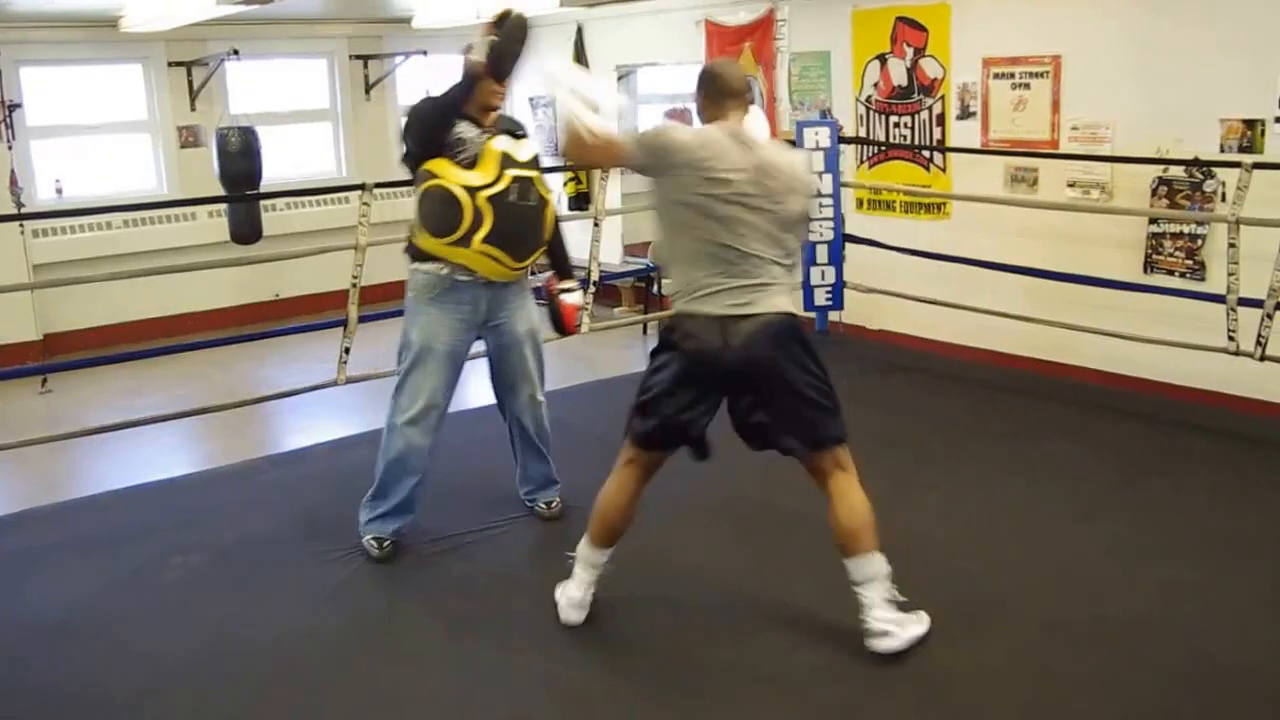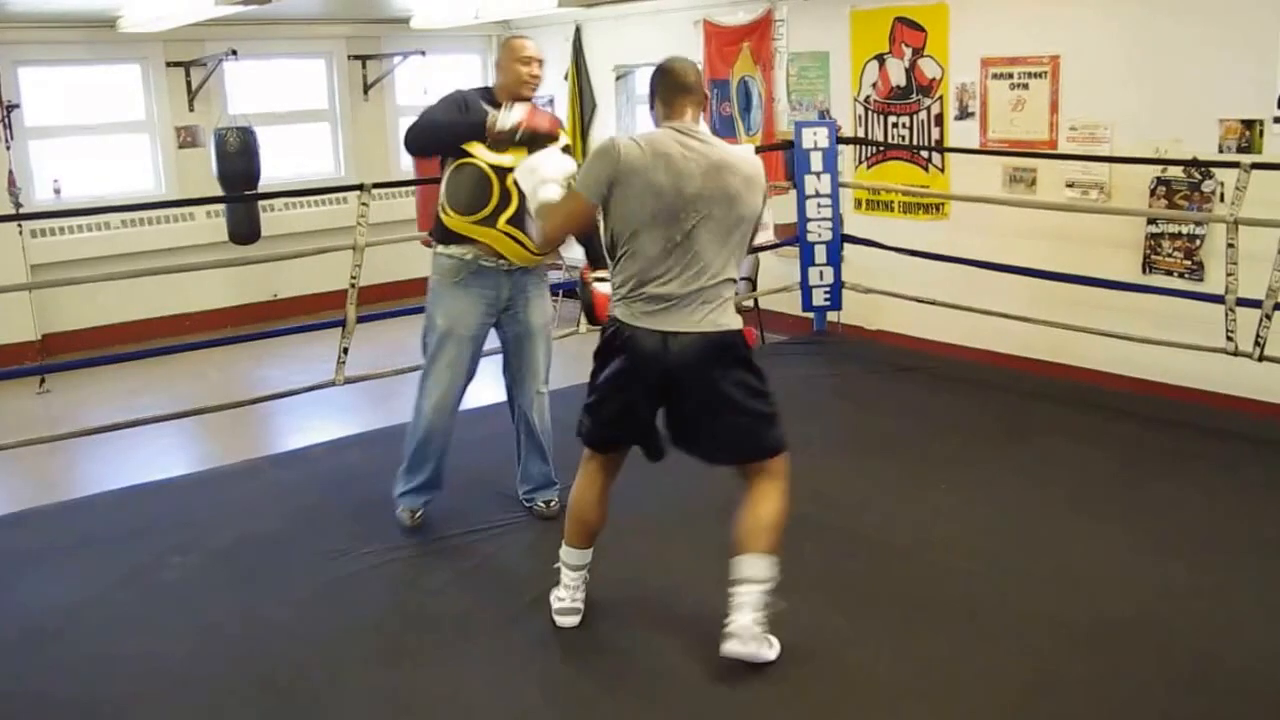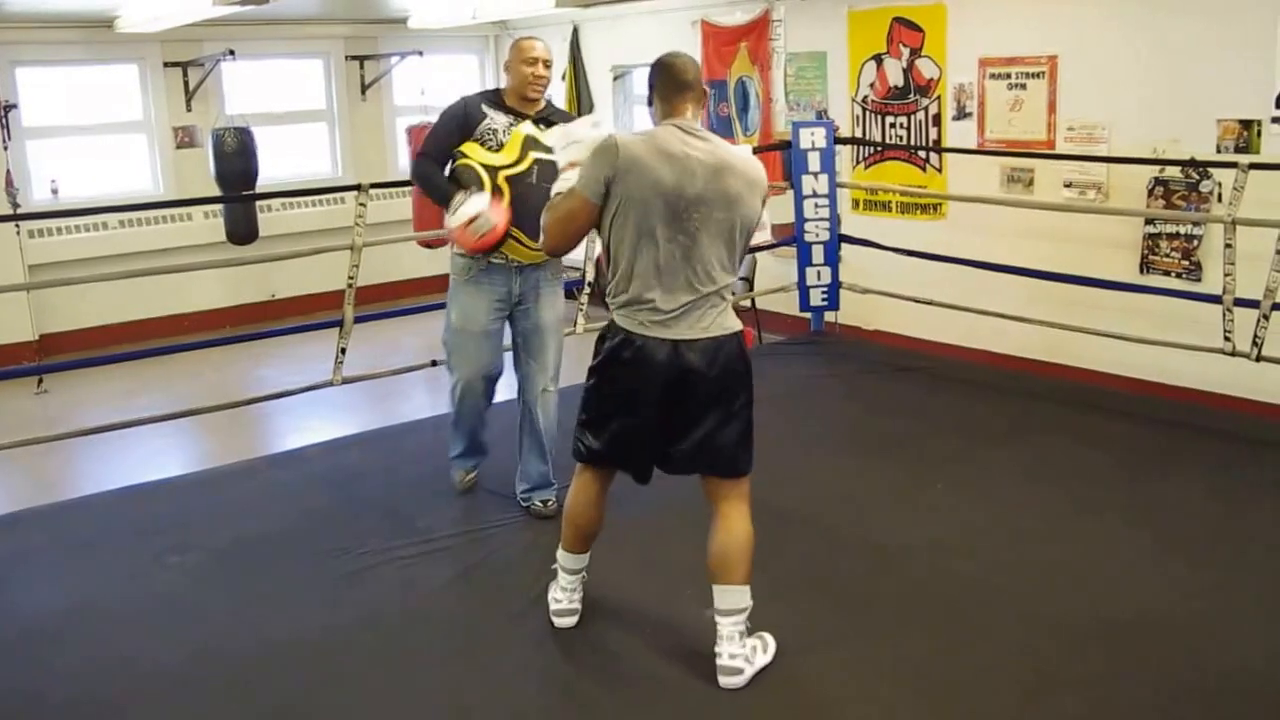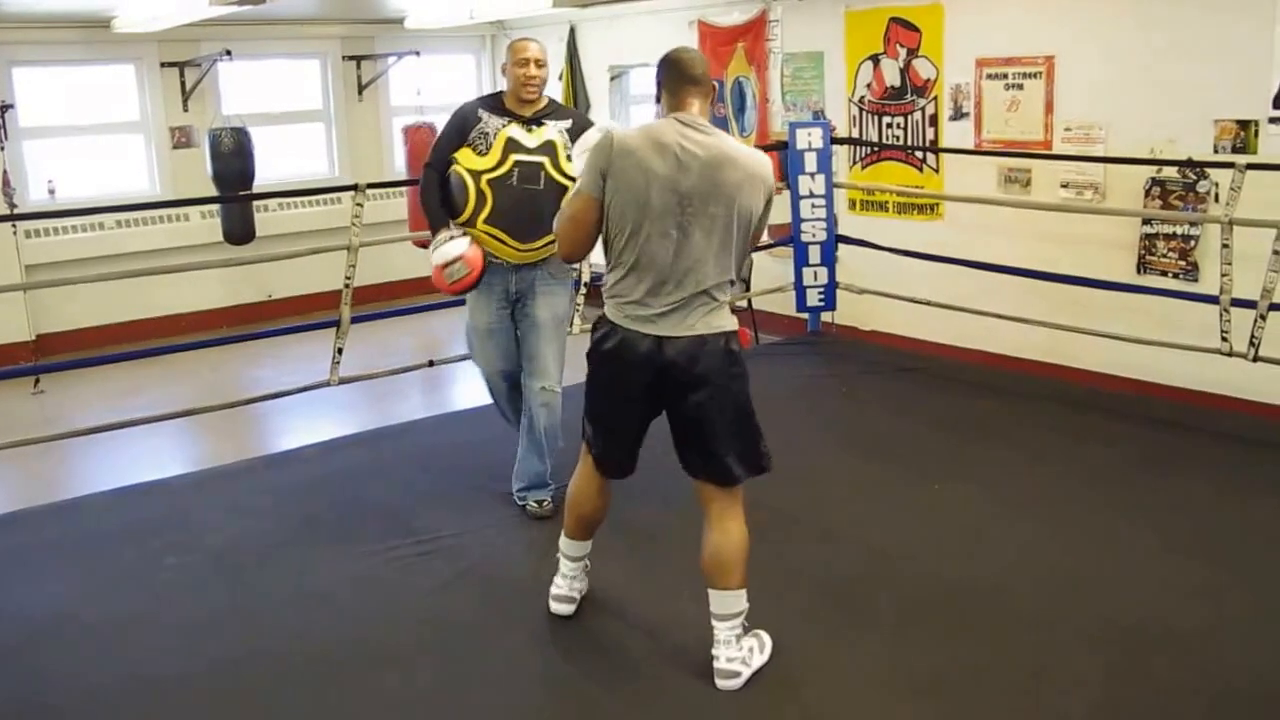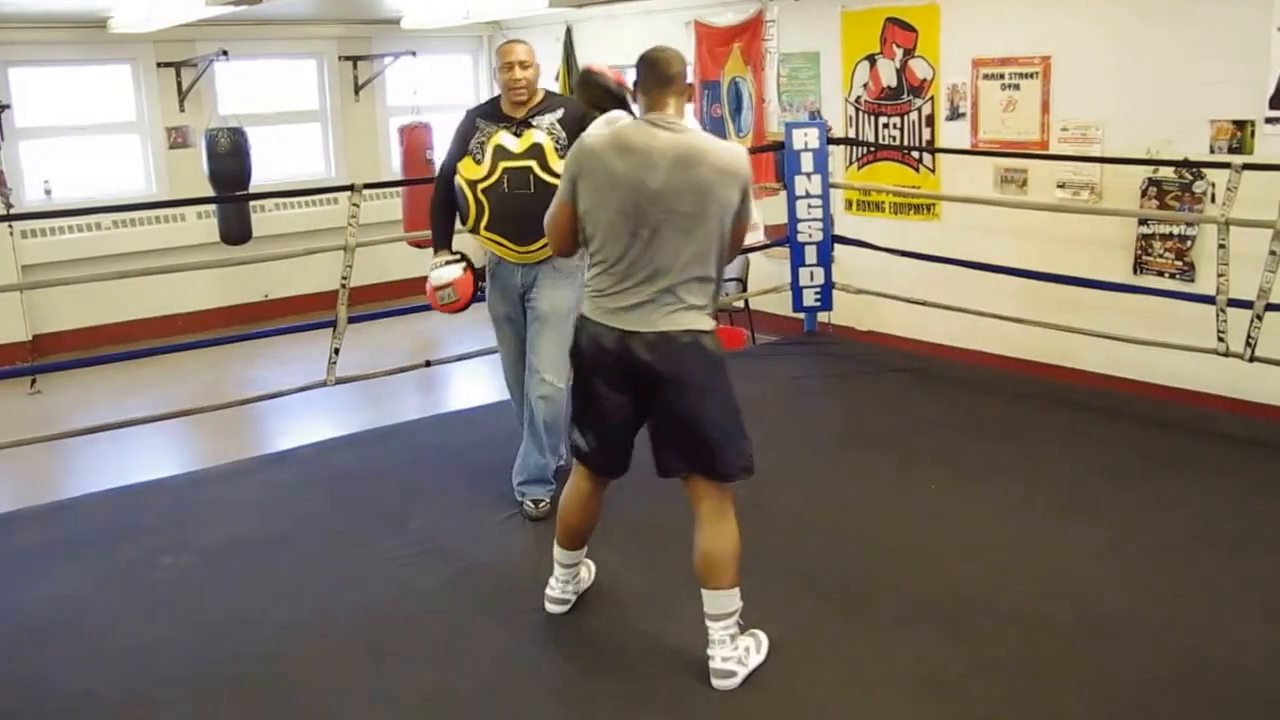
dt=0.2s
person 1, frame 1
left shoulder: (676, 146)
right shoulder: (796, 166)
left elbow: (584, 153)
left wrist: (577, 113)
left hip: (697, 334)
right hip: (775, 334)
left knee: (635, 461)
right knee: (835, 468)
left ankle: (580, 589)
right ankle: (882, 614)
person 1, frame 2
left shoulder: (619, 155)
right shoulder: (748, 167)
left elbow: (551, 235)
left wrist: (544, 188)
left hip: (634, 339)
right hip: (713, 343)
left knee: (599, 462)
right knee: (768, 474)
left ankle: (569, 593)
right ankle: (746, 622)
person 1, frame 3
left shoulder: (617, 151)
right shoulder: (749, 171)
left elbow: (554, 240)
left wrist: (568, 178)
left hip: (634, 344)
right hip: (715, 349)
left knee: (593, 470)
right knee: (730, 495)
left ankle: (566, 594)
right ankle: (733, 647)
person 1, frame 4
left shoulder: (615, 148)
right shoulder: (755, 167)
left elbow: (569, 247)
left wrist: (582, 187)
left hip: (624, 338)
right hip: (706, 346)
left knee: (595, 463)
right knee: (723, 498)
left ankle: (568, 582)
right ankle: (730, 648)
person 1, frame 5
left shoulder: (592, 150)
right shoulder: (730, 161)
left elbow: (560, 243)
left hip: (602, 336)
right hip: (682, 344)
left knee: (589, 471)
right knee: (712, 498)
left ankle: (563, 581)
right ankle: (726, 647)
person 2, frame 1
left shoulder: (517, 134)
right shoulder: (437, 121)
left elbow: (540, 207)
right elbow: (421, 130)
left wrist: (564, 275)
right wrist: (481, 72)
left hip: (510, 289)
right hip: (445, 289)
left knee: (527, 398)
right knee: (417, 408)
left ankle: (540, 486)
right ankle: (383, 517)
person 2, frame 2
right shoulder: (467, 107)
right elbow: (417, 139)
right wrist: (492, 126)
left hip: (529, 277)
right hip: (466, 271)
left knee: (532, 388)
right knee: (443, 385)
left ankle: (538, 485)
right ankle: (414, 489)
person 2, frame 3
left shoulder: (566, 127)
right shoulder: (471, 111)
right elbow: (422, 165)
right wrist: (456, 199)
left hip: (543, 273)
right hip: (480, 269)
left knee: (540, 384)
right knee: (473, 372)
left ankle: (536, 484)
right ankle: (466, 454)
person 2, frame 4
left shoulder: (572, 124)
right shoulder: (472, 116)
right elbow: (433, 173)
right wrist: (442, 230)
left hip: (548, 271)
right hip: (488, 268)
left knee: (544, 381)
right knee: (496, 368)
left ankle: (533, 483)
right ankle: (528, 440)
person 2, frame 5
left shoulder: (570, 114)
right shoulder: (476, 123)
right elbow: (446, 184)
right wrist: (442, 250)
left hip: (557, 265)
right hip: (502, 265)
left knee: (547, 376)
right knee: (518, 372)
left ankle: (535, 481)
right ankle: (549, 450)
